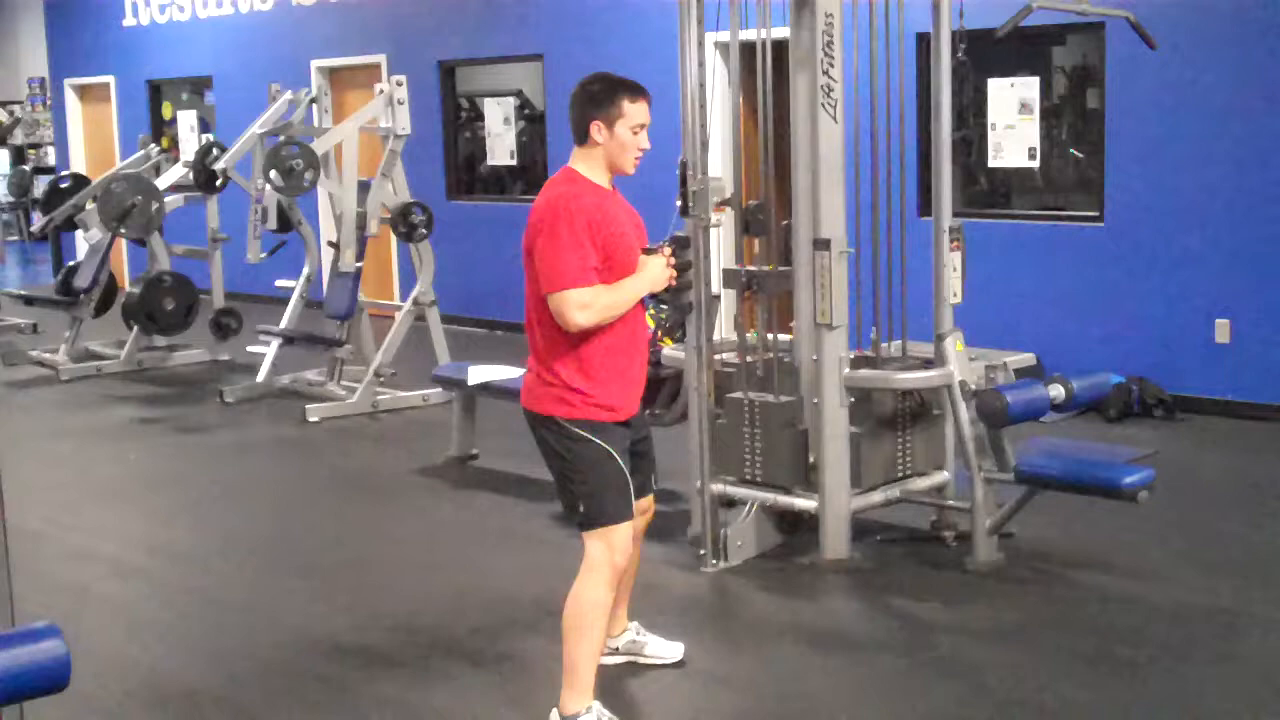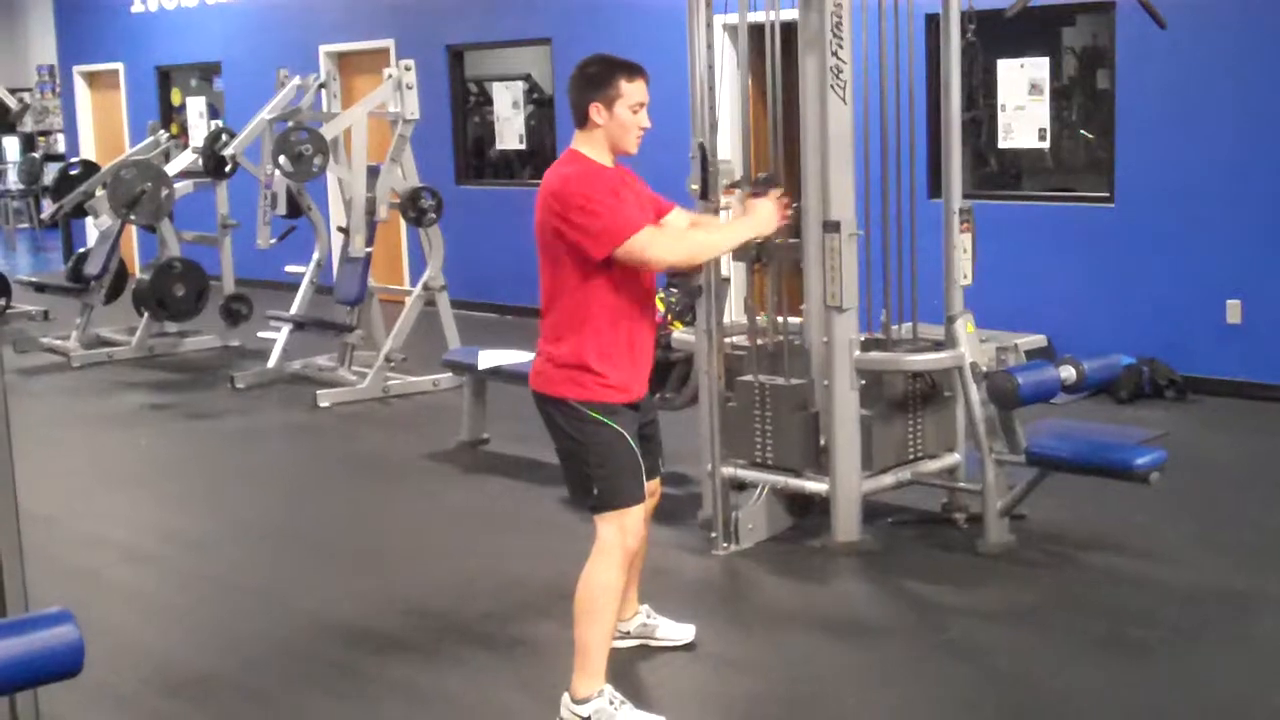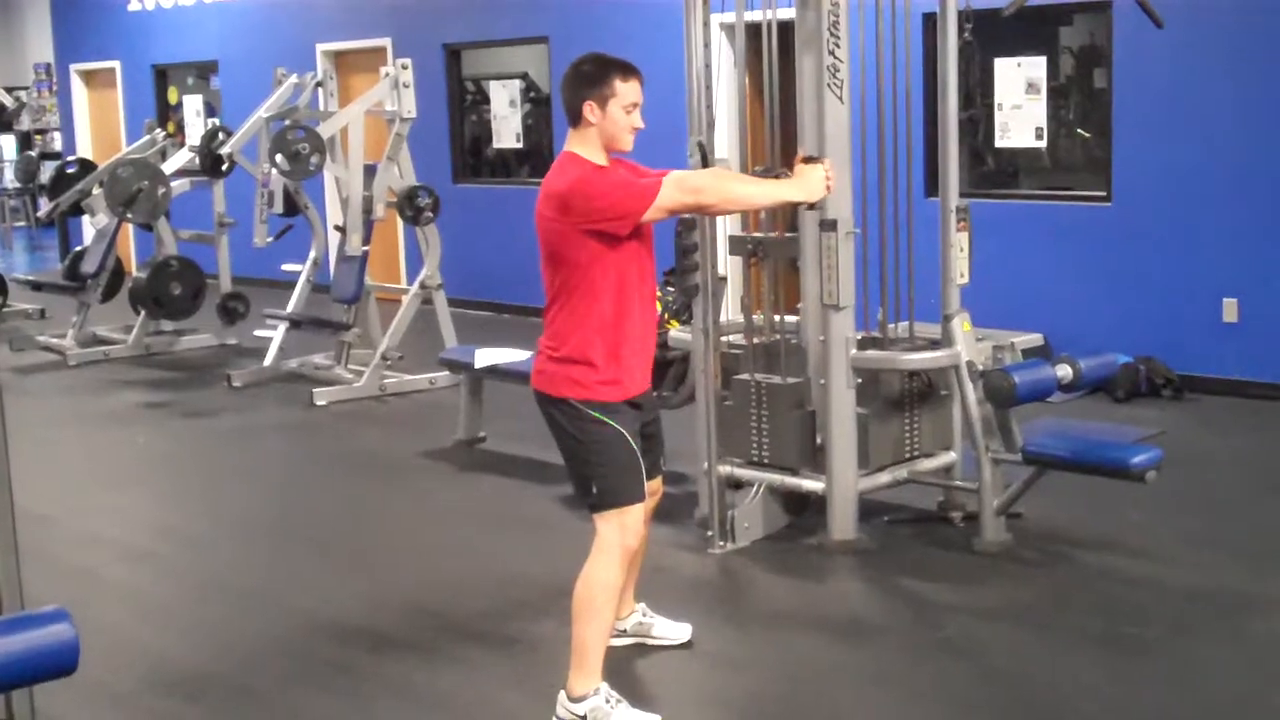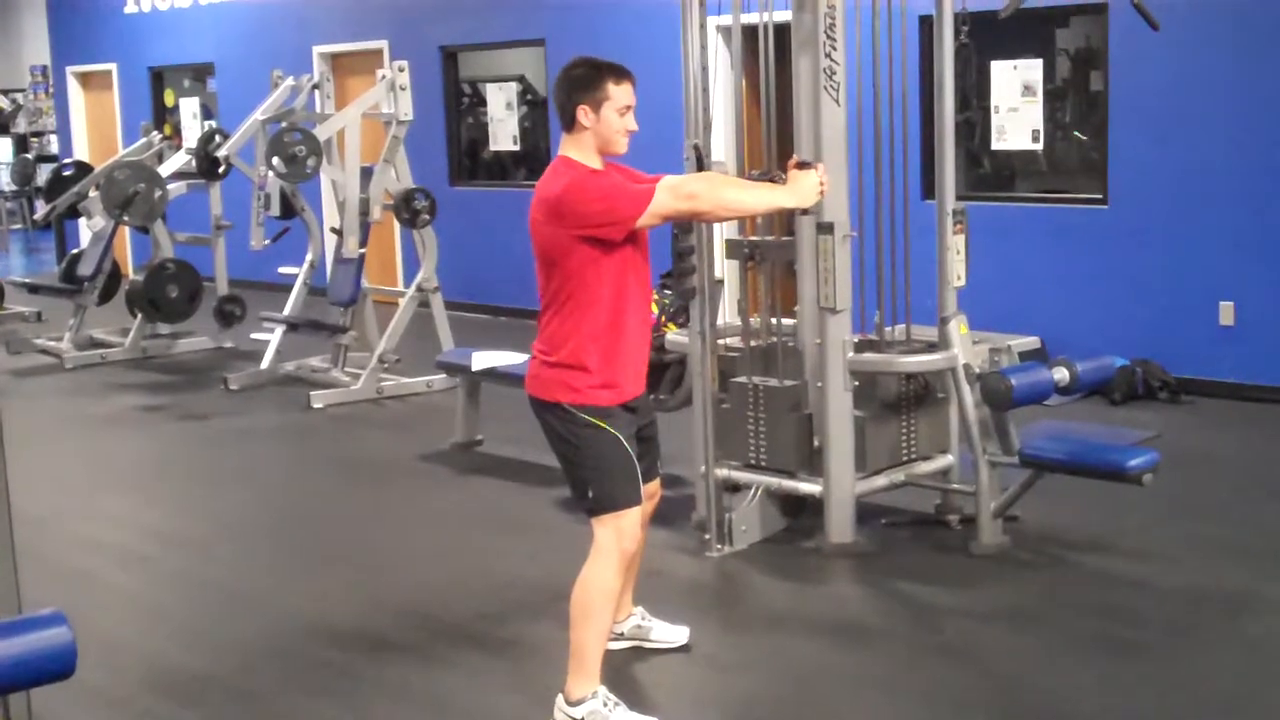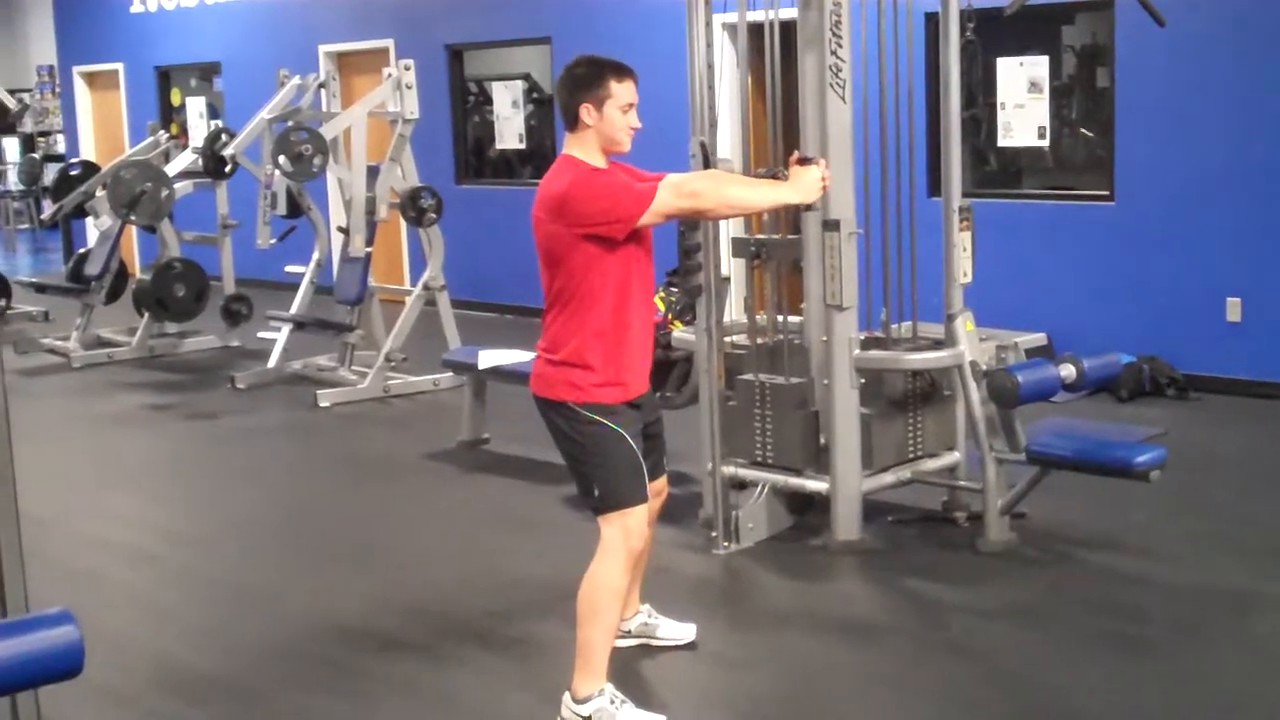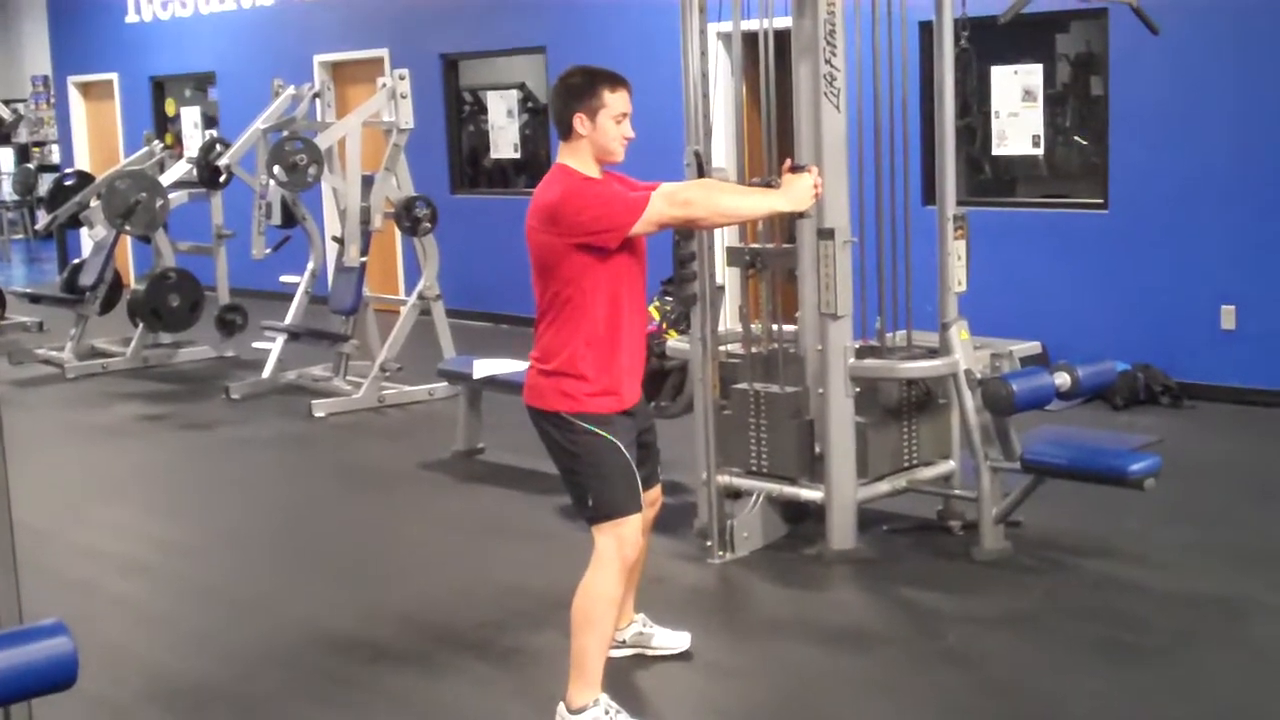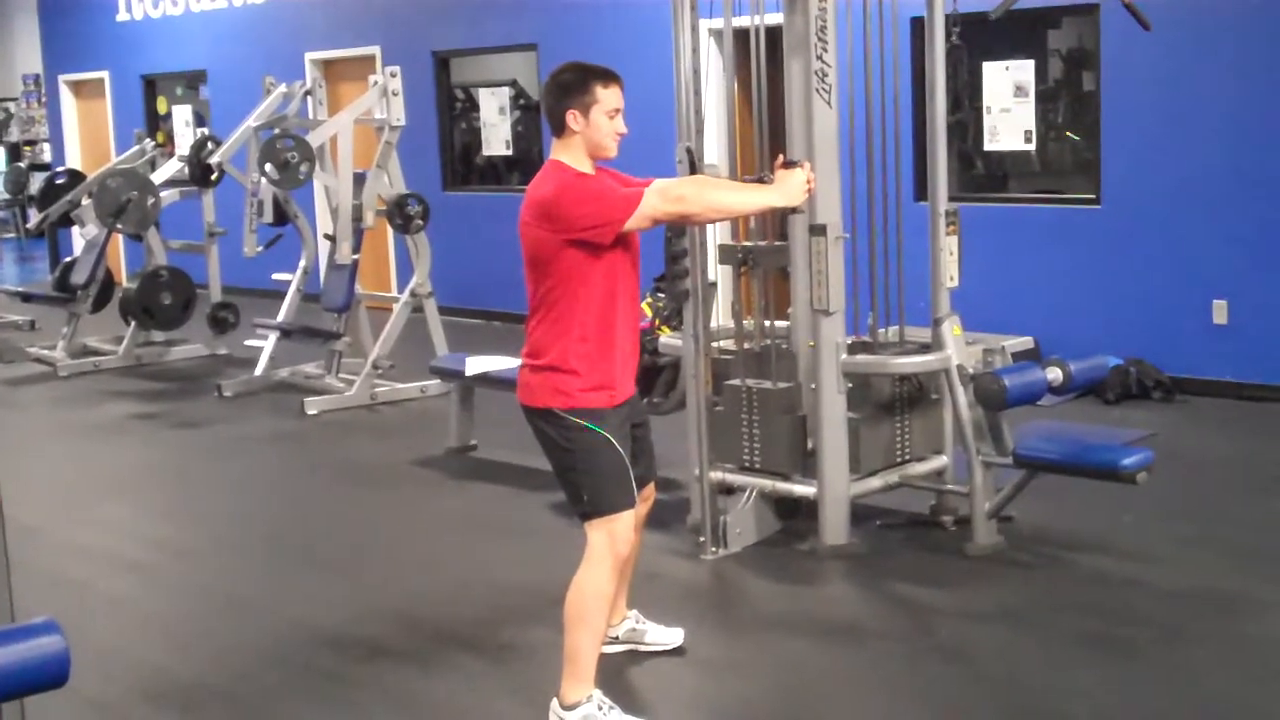
dt=0.5s
person 1, frame 1
left shoulder: (607, 198)
right shoulder: (564, 205)
right elbow: (577, 311)
left wrist: (653, 271)
right wrist: (646, 280)
left hip: (616, 398)
right hip: (577, 407)
left knee: (637, 513)
right knee: (609, 548)
left ankle: (616, 634)
person 1, frame 2
left shoulder: (617, 179)
right shoulder: (573, 185)
left elbow: (681, 226)
right elbow: (664, 251)
left wrist: (744, 217)
right wrist: (747, 226)
left hip: (619, 379)
right hip: (583, 386)
left knee: (644, 496)
right knee: (620, 530)
left ankle: (625, 617)
person 1, frame 3
left shoulder: (613, 173)
right shoulder: (579, 184)
left elbow: (696, 185)
right elbow: (697, 196)
left wrist: (788, 182)
right wrist: (794, 190)
left hip: (621, 377)
right hip: (583, 386)
left knee: (645, 493)
right knee: (619, 529)
left ankle: (623, 616)
person 1, frame 4
left shoulder: (609, 178)
right shoulder: (572, 190)
left elbow: (692, 187)
right elbow: (690, 202)
left wrist: (780, 187)
right wrist: (789, 197)
left hip: (617, 381)
right hip: (580, 390)
left knee: (644, 495)
right knee: (618, 531)
left ankle: (621, 619)
person 1, frame 5
left shoulder: (613, 177)
right shoulder: (576, 187)
left elbow: (694, 184)
right elbow: (691, 199)
left wrist: (783, 183)
right wrist: (792, 193)
left hip: (622, 379)
right hip: (584, 388)
left knee: (651, 492)
right knee: (625, 528)
left ankle: (629, 616)
person 1, frame 6
left shoulder: (606, 187)
right shoulder: (569, 198)
left elbow: (687, 194)
right elbow: (684, 209)
left wrist: (776, 192)
right wrist: (784, 201)
left hip: (614, 389)
right hip: (578, 397)
left knee: (646, 502)
right knee: (620, 538)
left ankle: (622, 626)
person 1, frame 7
left shoulder: (600, 183)
right shoulder: (562, 193)
left elbow: (680, 189)
right elbow: (677, 205)
left wrist: (770, 187)
right wrist: (777, 196)
left hip: (609, 384)
right hip: (571, 394)
left knee: (639, 499)
right knee: (611, 534)
left ankle: (616, 622)
